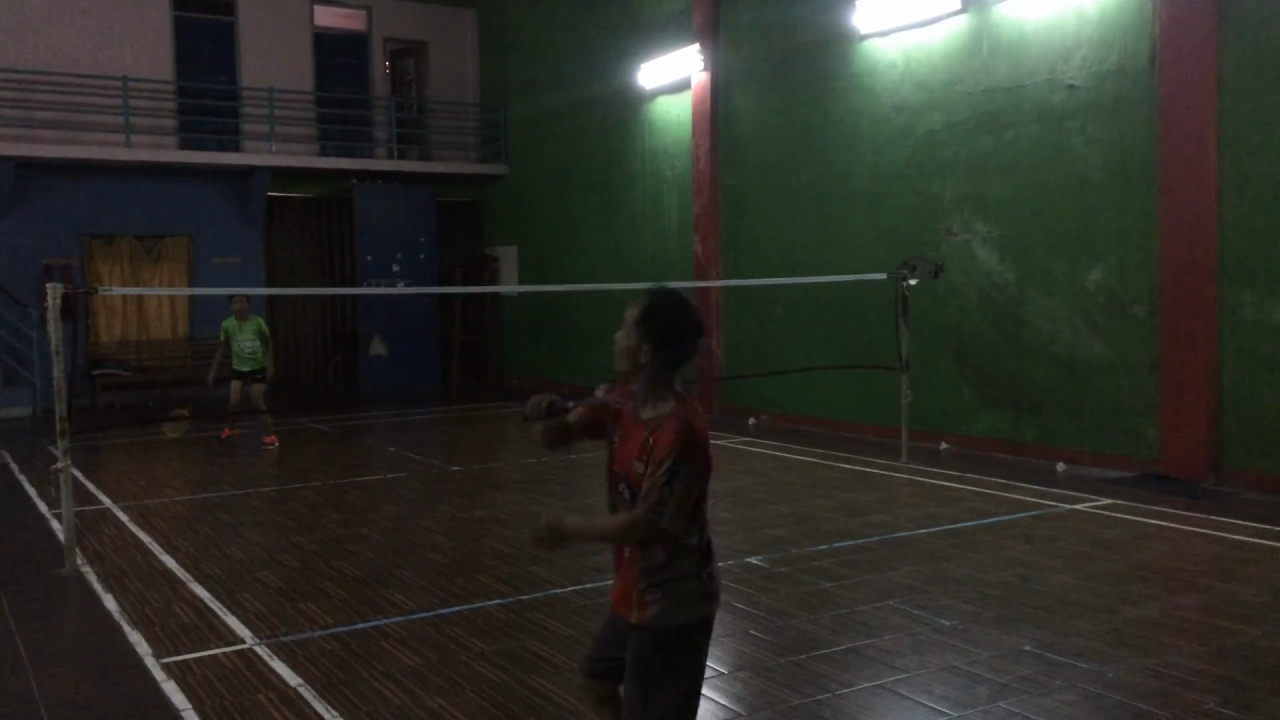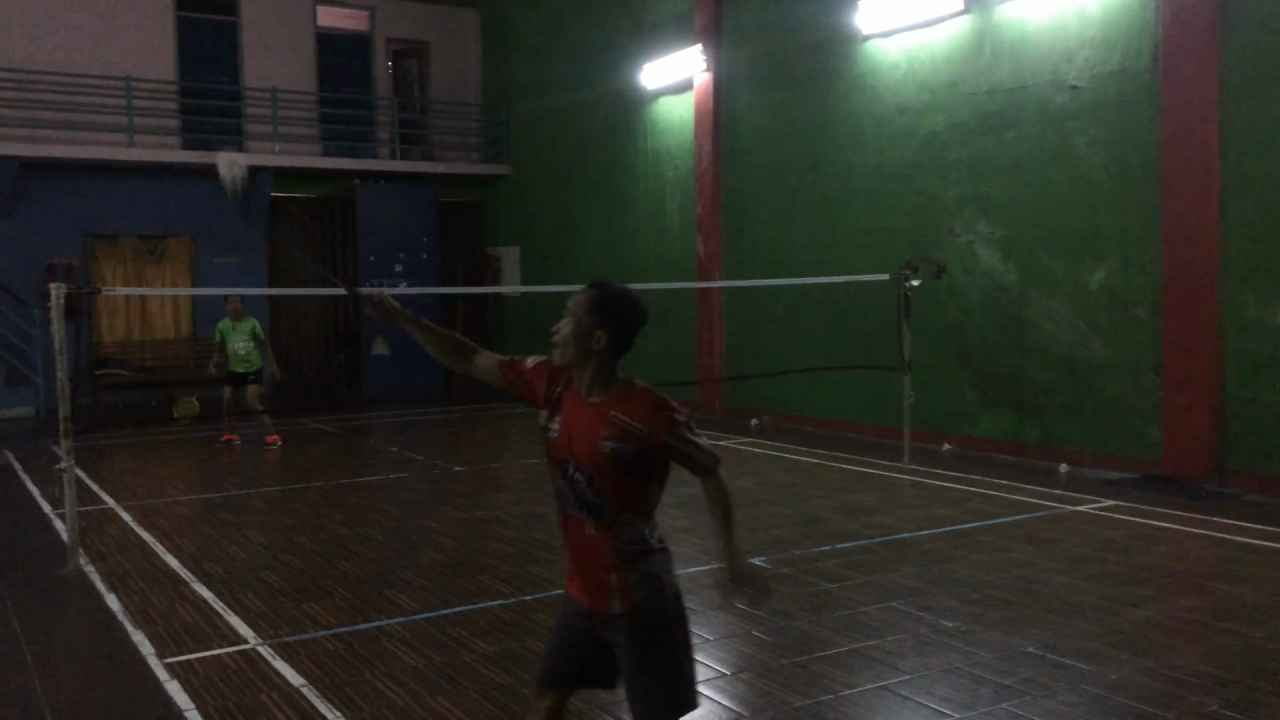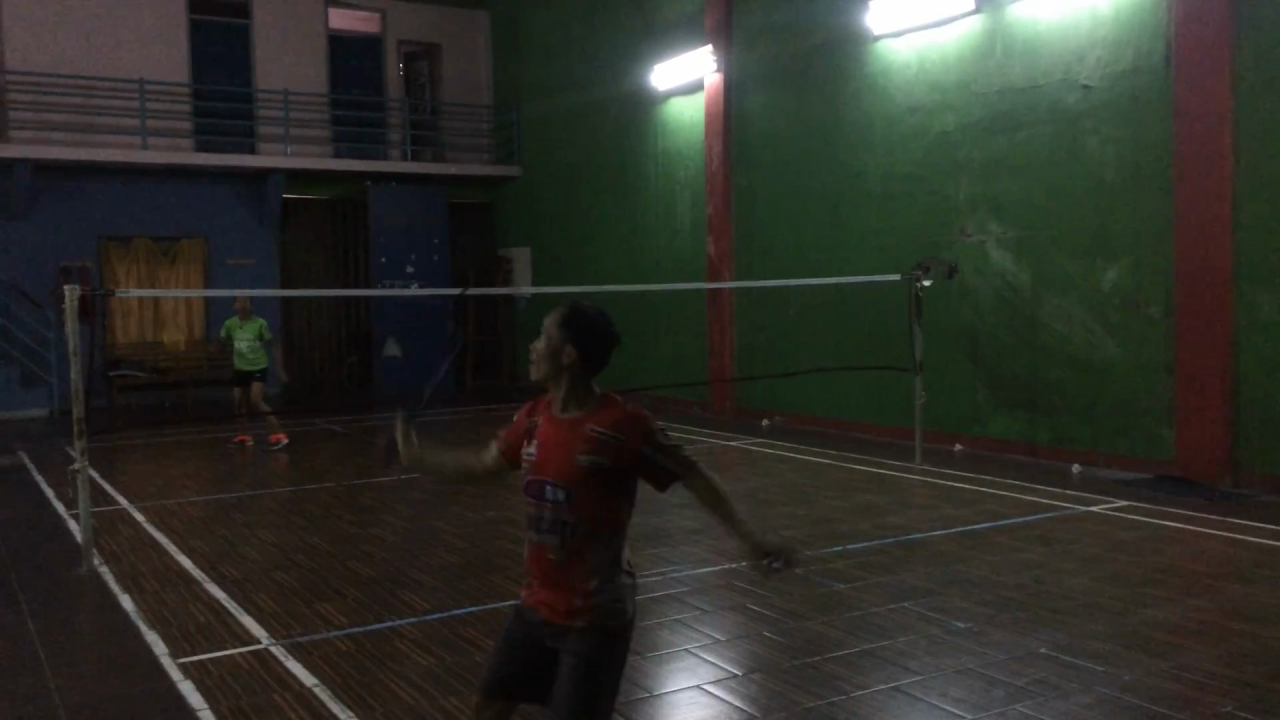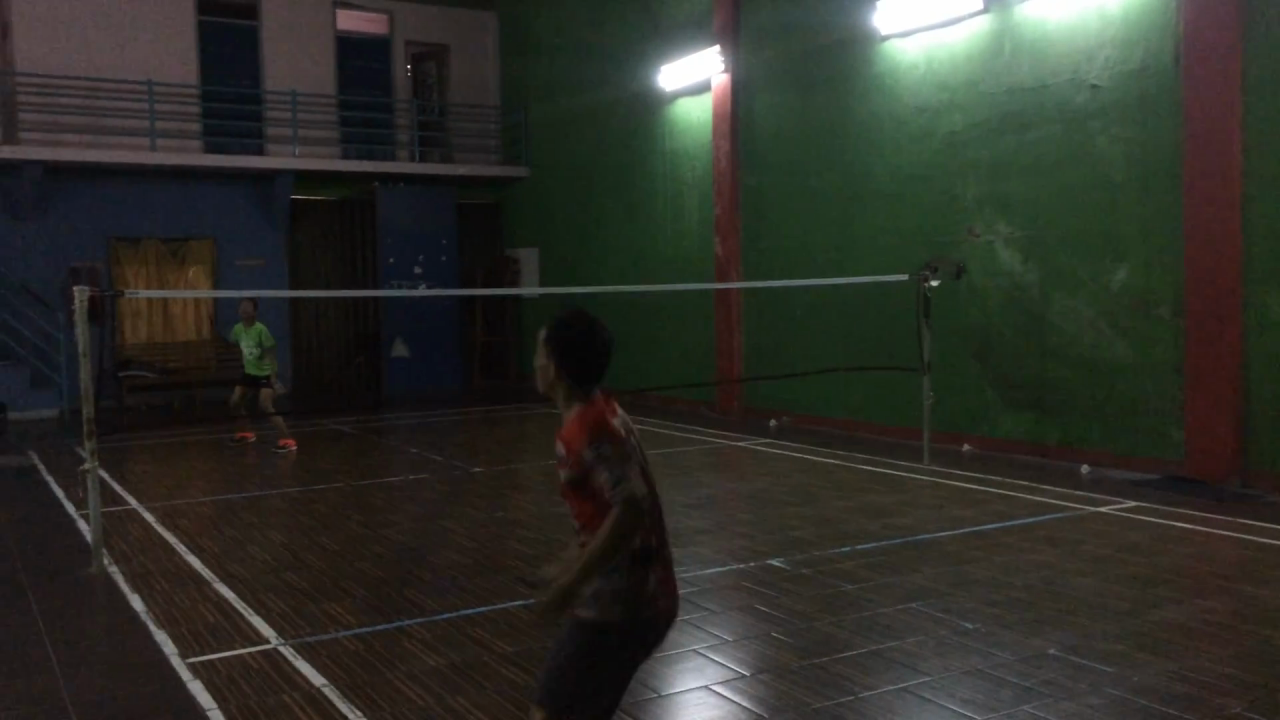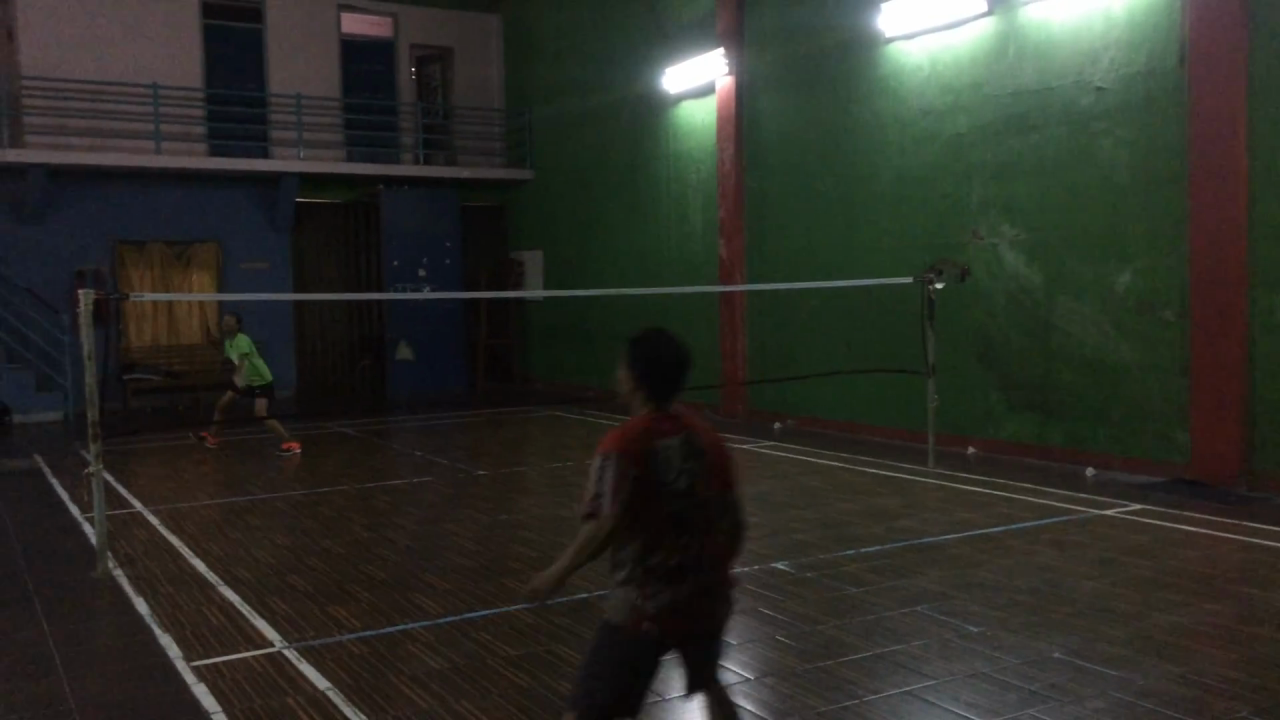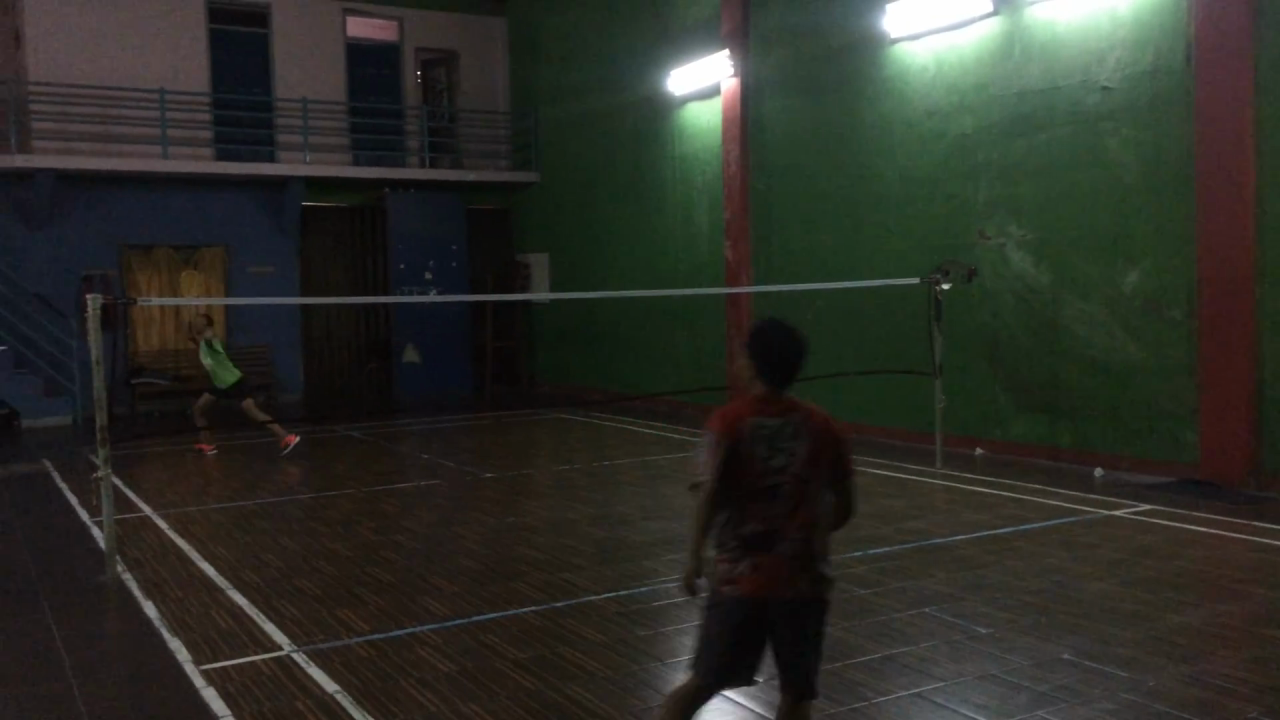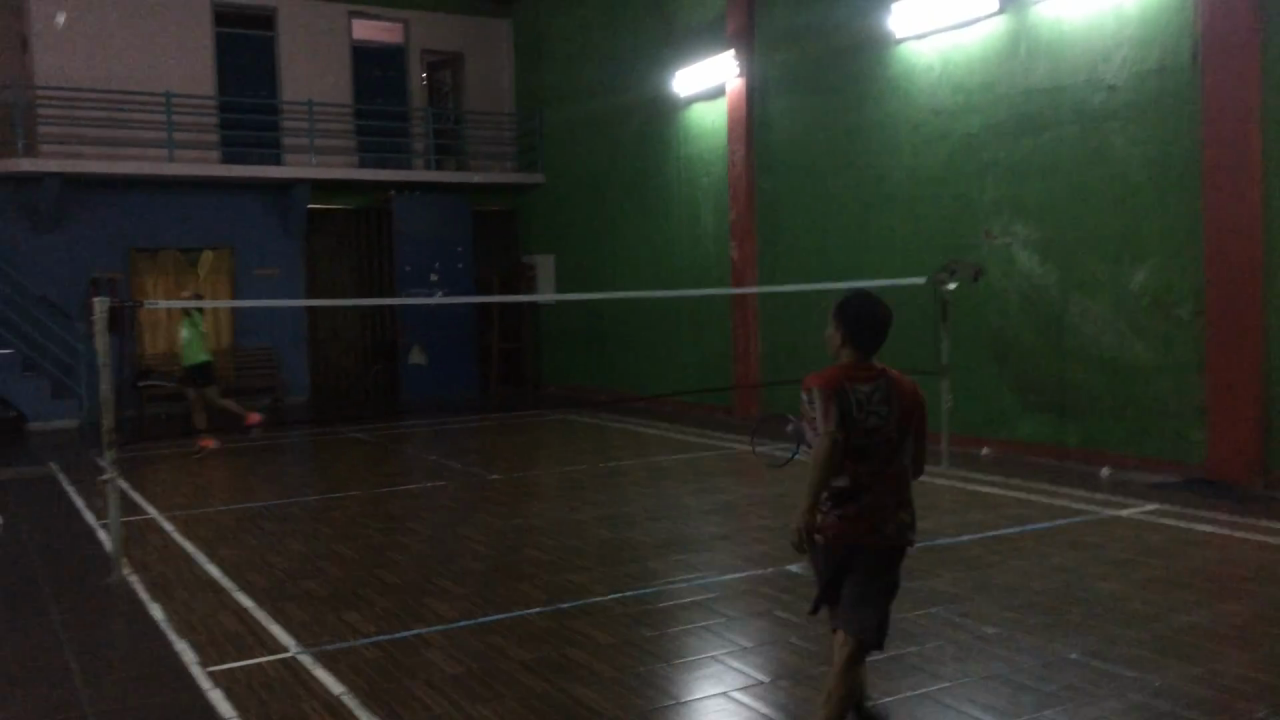
dt=0.2s
person 1, frame 1
left shoulder: (681, 433)
right shoulder: (622, 399)
left elbow: (651, 524)
right elbow: (555, 437)
left wrist: (571, 530)
right wrist: (548, 416)
left hip: (672, 607)
right hip: (639, 599)
right knee: (597, 684)
person 1, frame 2
left shoulder: (649, 412)
right shoulder: (553, 383)
left elbow: (710, 474)
right elbow: (469, 360)
left wrist: (731, 553)
right wrist: (401, 318)
left hip: (640, 597)
right hip: (586, 594)
person 1, frame 3
left shoulder: (621, 426)
right shoulder: (533, 419)
left elbow: (693, 478)
right elbow: (485, 463)
left wrist: (747, 538)
right wrist: (418, 456)
left hip: (597, 613)
right hip: (540, 604)
person 1, frame 4
left shoulder: (588, 430)
right shoulder: (594, 418)
left elbow: (629, 507)
left wrist: (570, 582)
right wrist: (570, 572)
left hip: (619, 603)
right hip: (642, 597)
person 1, frame 5
left shoulder: (622, 445)
right shoulder: (709, 440)
left elbow: (604, 528)
right elbow: (734, 526)
left wrist: (555, 576)
left hip: (642, 608)
right hip: (709, 602)
right knee: (709, 685)
person 1, frame 6
left shoulder: (728, 422)
right shoulder: (825, 428)
left elbow: (710, 496)
right elbow: (844, 509)
left wrist: (694, 557)
left hip: (739, 580)
right hip: (803, 581)
left knee: (698, 686)
person 1, frame 7
left shoulder: (822, 385)
right shoulder: (907, 392)
left elbow: (827, 445)
right elbow: (916, 466)
left wrist: (806, 512)
left hip: (832, 529)
right hip: (887, 531)
left knee: (845, 626)
right knee: (850, 645)
